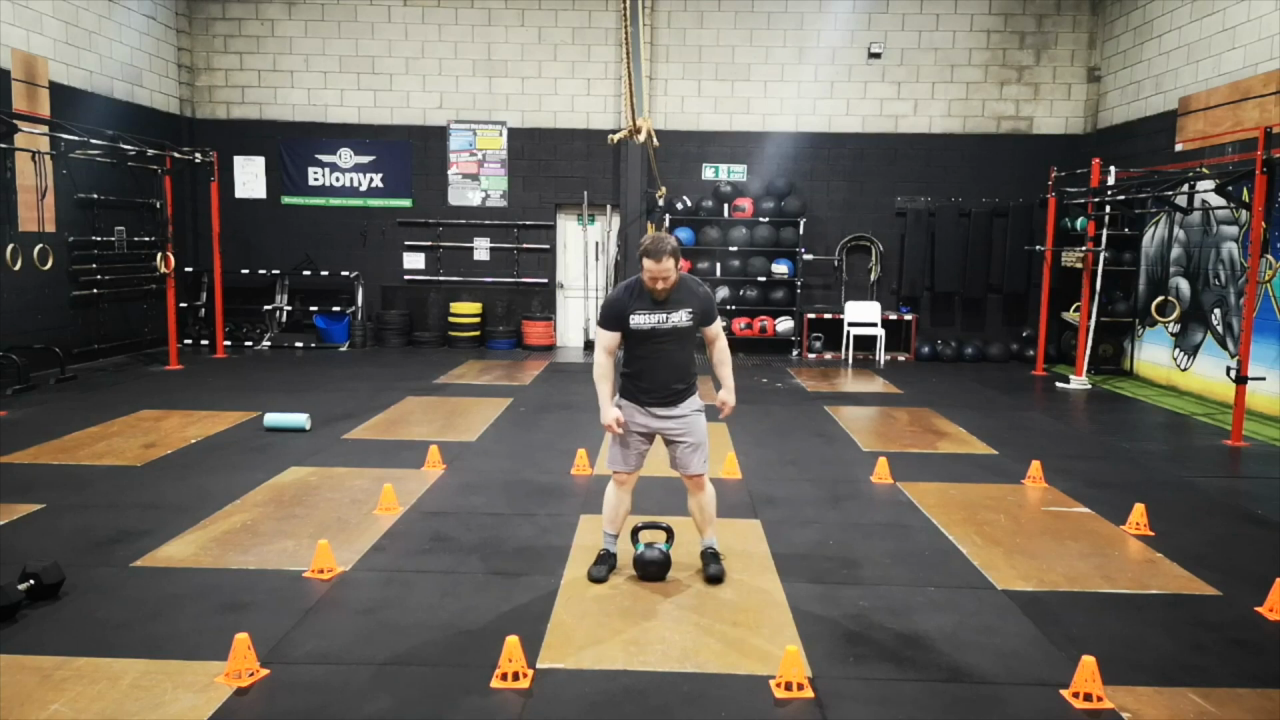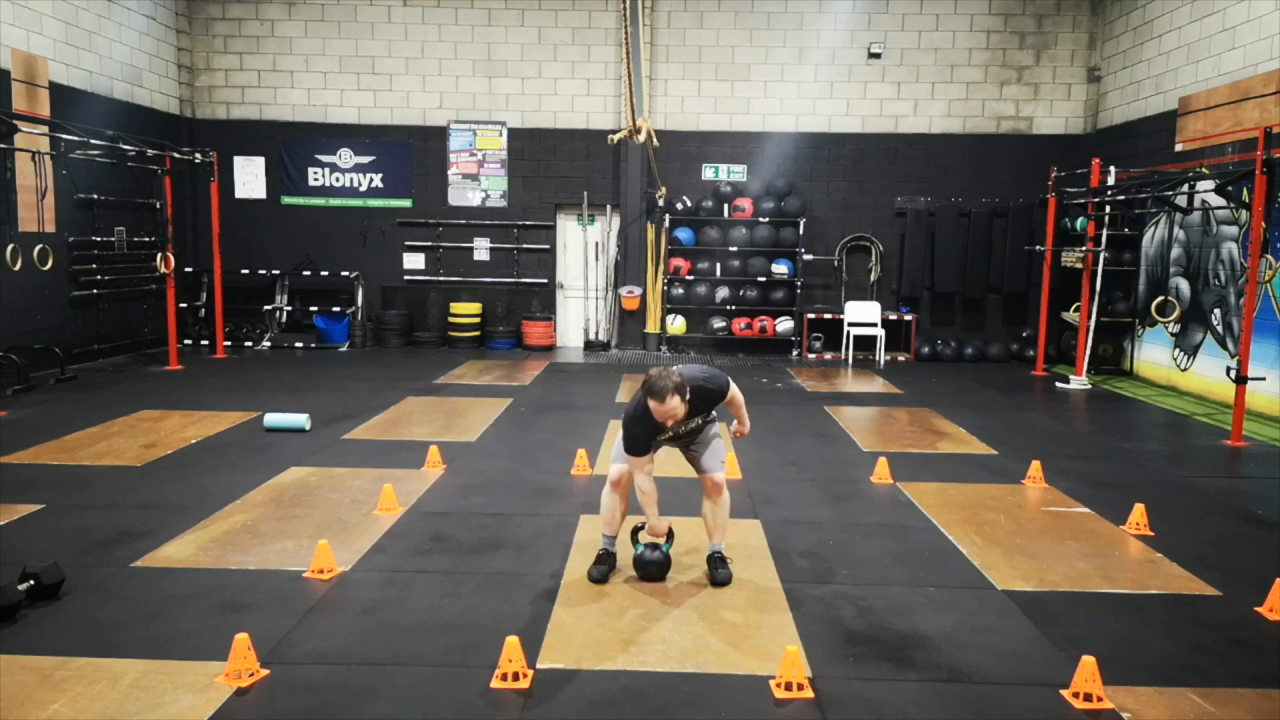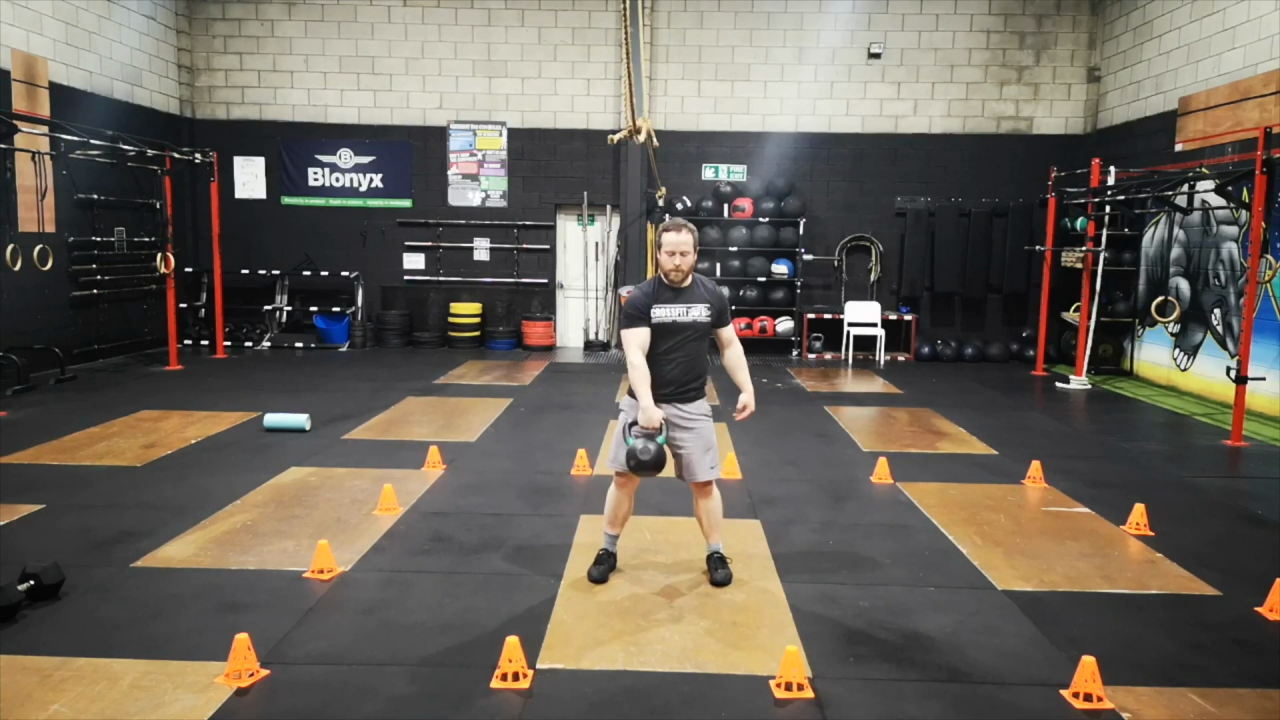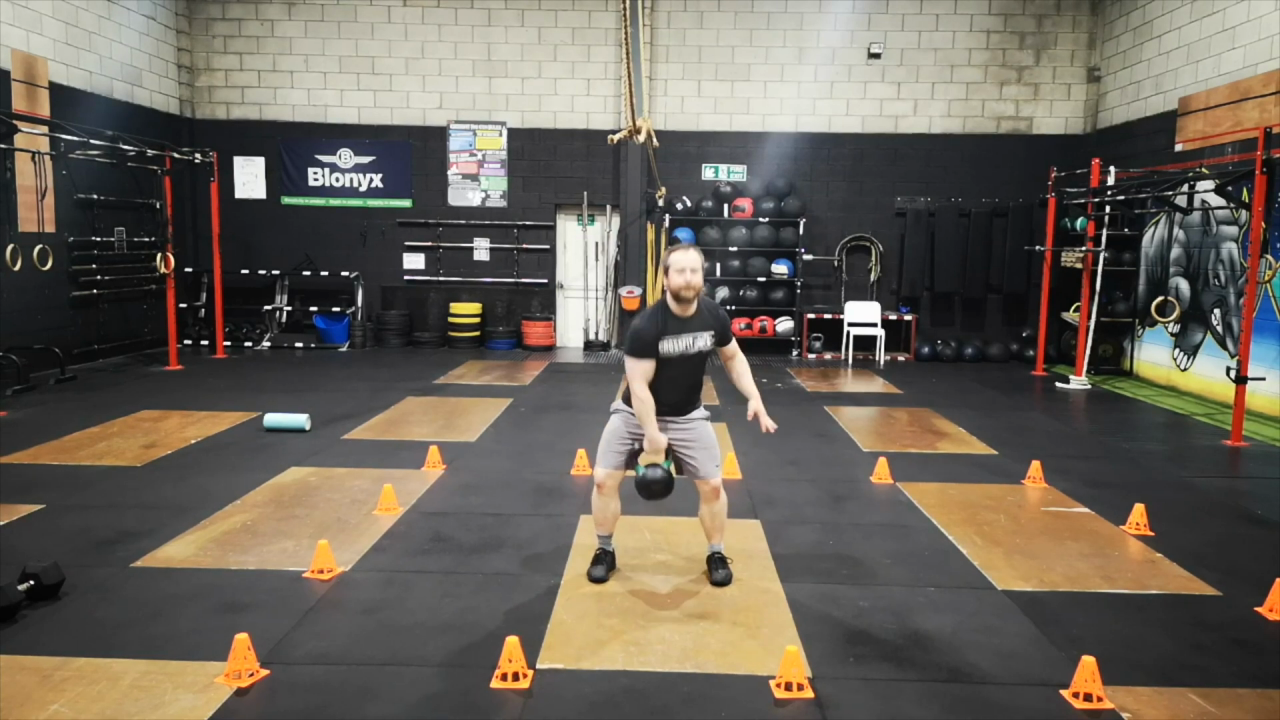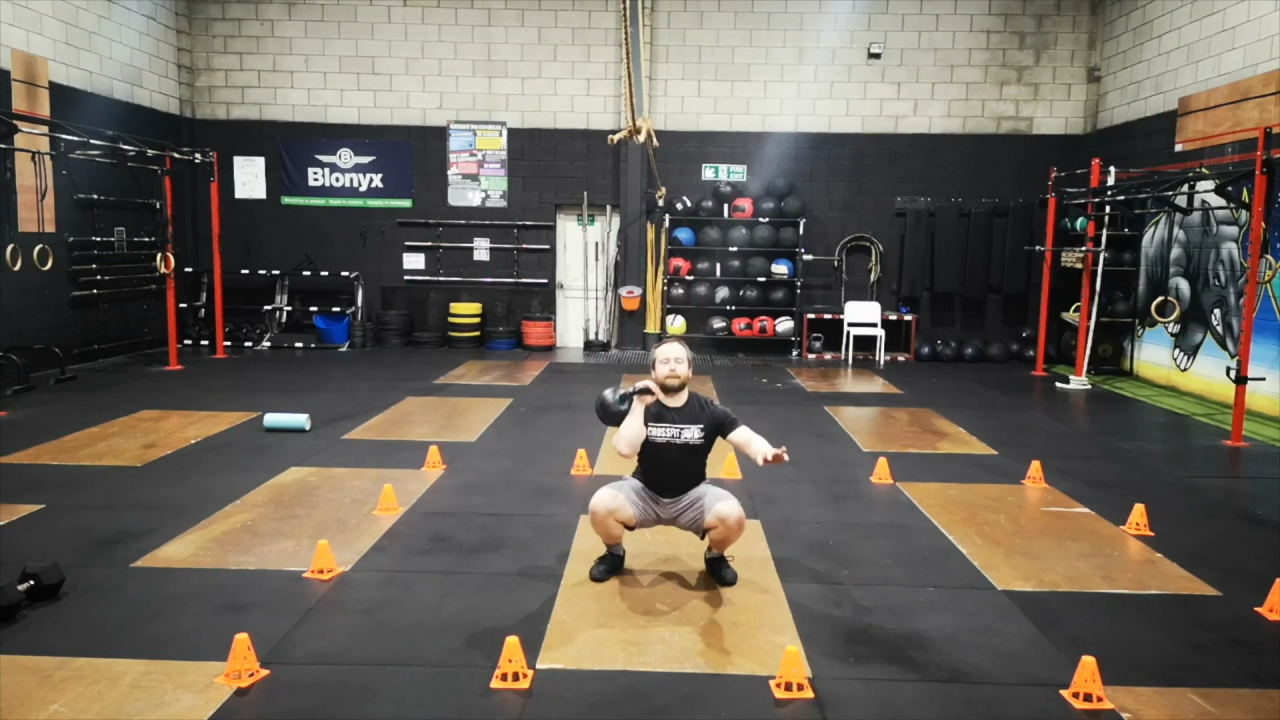
dt=1s
person 1, frame 1
left shoulder: (697, 294)
right shoulder: (620, 299)
left elbow: (716, 340)
right elbow: (604, 353)
left wrist: (727, 386)
right wrist: (606, 404)
left hip: (683, 405)
right hip: (633, 406)
left knee: (696, 478)
right knee: (622, 477)
left ankle: (710, 549)
right ankle: (608, 550)
person 1, frame 2
left shoulder: (708, 384)
right shoulder: (636, 417)
left elbow: (732, 393)
right elbow: (642, 475)
left wrist: (742, 420)
right wrist: (654, 520)
left hip: (699, 426)
right hip: (648, 431)
left knee: (715, 481)
right knee: (618, 477)
left ankle: (716, 554)
right ankle: (607, 551)
person 1, frame 3
left shoulder: (711, 294)
right shoulder: (640, 298)
left elbow: (730, 345)
right elbow: (635, 356)
left wrist: (747, 389)
right wrist: (646, 405)
left hip: (692, 406)
right hip: (643, 405)
left knee: (703, 483)
right knee: (625, 478)
left ankle: (715, 553)
right ankle: (608, 551)
person 1, frame 4
left shoulder: (714, 315)
right shoulder: (646, 325)
left elbow: (733, 358)
right elbow: (639, 387)
left wrist: (754, 399)
right wrist: (652, 433)
left hip: (688, 415)
right hip: (636, 413)
left knee: (712, 485)
right knee: (605, 479)
left ankle: (716, 555)
right ankle: (605, 551)
person 1, frame 5
left shoulder: (709, 411)
right shoulder: (642, 408)
left elbow: (746, 438)
right elbow: (625, 449)
left wrist: (764, 451)
right wrist: (639, 405)
left hip: (692, 494)
right hip: (645, 491)
left knee: (733, 517)
right knee: (599, 506)
left ankle: (715, 557)
right ankle: (614, 554)
